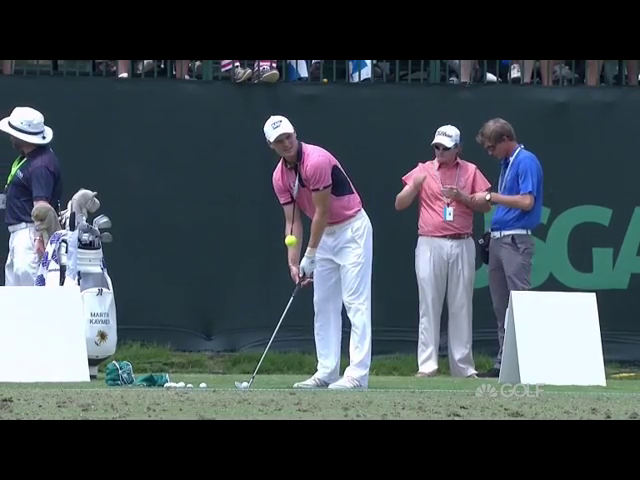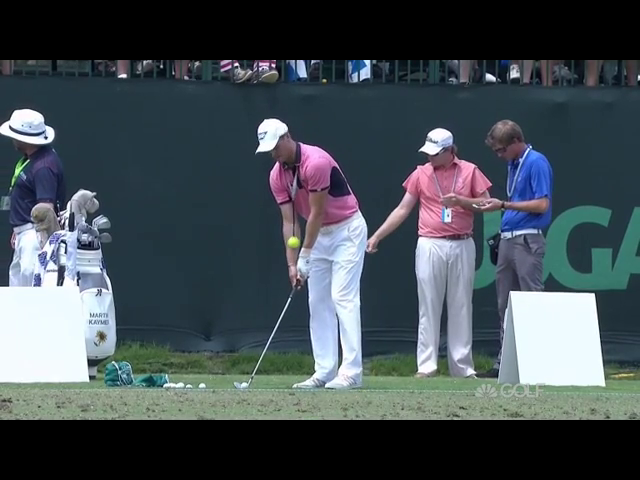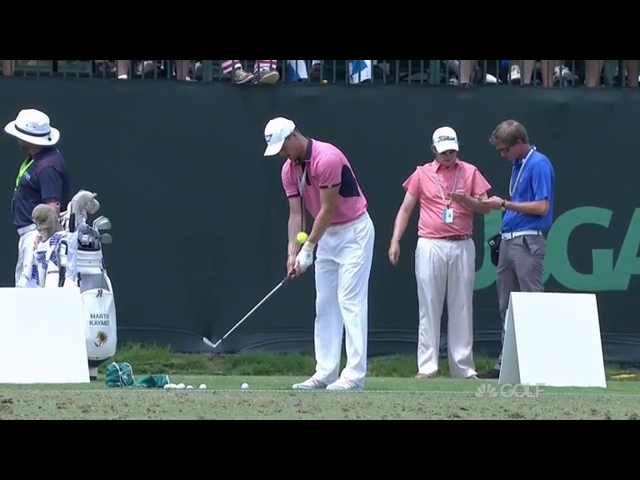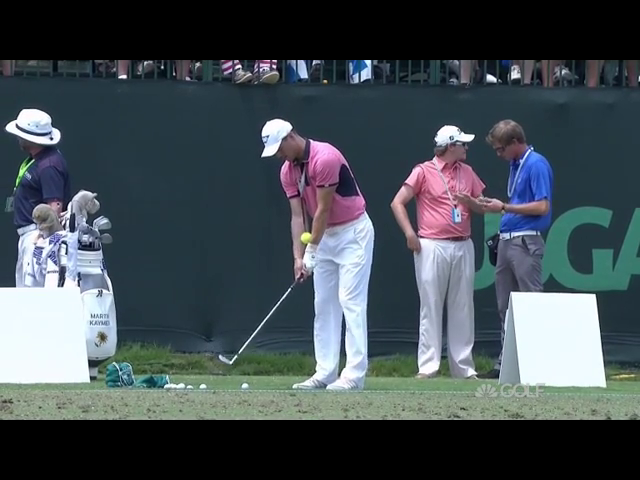
dt=0.7s
person 1, frame 1
left shoulder: (317, 161)
right shoulder: (279, 176)
left elbow: (322, 212)
right elbow: (292, 221)
left wrist: (309, 255)
right wrist: (293, 262)
left hip: (352, 229)
right hip: (326, 234)
left knee: (355, 302)
right knee: (324, 304)
left ankle: (357, 374)
right ankle: (327, 371)
person 1, frame 2
left shoulder: (316, 162)
right shoulder: (276, 176)
left elbow: (317, 213)
right elbow: (289, 221)
left wrist: (304, 256)
right wrist: (292, 263)
left hip: (348, 230)
right hip: (320, 235)
left knee: (344, 298)
right knee: (318, 304)
left ankle: (351, 371)
right ankle: (325, 371)
person 1, frame 3
left shoulder: (328, 158)
right shoulder: (289, 169)
left elbow: (327, 209)
right elbow: (296, 214)
left wrist: (308, 249)
right wrist: (292, 253)
left hip: (354, 231)
right hip: (328, 234)
left knee: (350, 302)
right knee: (325, 305)
left ankle: (354, 374)
right ankle: (326, 372)
person 1, frame 4
left shoulder: (326, 157)
right shoulder: (287, 171)
left elbow: (324, 210)
right elbow: (297, 216)
left wrist: (310, 251)
right wrist: (298, 256)
left hip: (354, 231)
right hip: (327, 235)
left knee: (350, 302)
right knee: (324, 305)
left ankle: (354, 374)
right ankle: (326, 372)
person 2, frame 1
left shoulder: (527, 161)
right shoulder: (507, 163)
left elbow: (527, 202)
left wrist: (490, 197)
left hip: (516, 240)
right hip: (498, 239)
right knee: (501, 305)
right ankle: (504, 362)
person 2, frame 2
left shoulder: (537, 162)
right shoulder: (513, 164)
left elbow: (542, 205)
left wrist: (503, 205)
right wrist: (500, 205)
left hip: (527, 240)
right hip: (507, 239)
right knee: (505, 305)
right ankle: (504, 361)
person 2, frame 3
left shoulder: (539, 164)
right shoulder: (517, 164)
left elbow: (542, 207)
left wrist: (504, 204)
right wrist: (501, 204)
left hip: (527, 241)
right hip: (508, 240)
right knee: (506, 307)
right ankle: (505, 362)
person 2, frame 4
left shoulder: (537, 164)
right shoulder: (515, 164)
left elbow: (543, 207)
left wrist: (504, 207)
right wrist: (499, 207)
left hip: (526, 242)
right hip: (506, 240)
right knee: (506, 307)
right ankle: (506, 362)
person 3, frame 1
left shoulder: (471, 171)
right shoulder: (422, 170)
left elbow: (485, 206)
right elbow: (400, 204)
left wrist: (461, 196)
right wrist: (414, 185)
left hip: (462, 245)
right hip: (430, 245)
left knee: (461, 306)
right knee: (429, 305)
left ankle: (463, 364)
right ankle: (427, 364)
person 3, frame 2
left shoulder: (470, 170)
right shoulder: (420, 173)
left elbow: (486, 203)
right elbow: (403, 209)
left wrist: (461, 200)
right wrist: (377, 235)
left hip: (462, 246)
right hip: (430, 246)
left knee: (461, 306)
right knee: (428, 306)
left ankle: (462, 365)
right ankle: (426, 364)
person 3, frame 3
left shoulder: (470, 172)
right shoulder: (421, 173)
left elbow: (485, 207)
right elbow: (405, 210)
left wrist: (465, 200)
right wrist: (395, 240)
left hip: (462, 247)
right hip: (430, 246)
left knee: (461, 307)
right knee: (429, 307)
left ankle: (463, 366)
right ankle: (427, 365)
person 3, frame 4
left shoulder: (467, 172)
right shoulder: (423, 171)
left elbow: (480, 206)
right elbow: (397, 203)
left wrist: (470, 202)
right wrist: (410, 234)
left hip: (463, 247)
right hip: (432, 247)
left knee: (462, 308)
right knee: (431, 307)
left ankle: (463, 366)
right ankle: (427, 366)
person 4, frame 1
left shoulder: (40, 165)
right shoulder: (28, 157)
left elbow: (41, 205)
left wrist: (41, 237)
left hip: (30, 233)
right hip: (19, 232)
left knee: (29, 281)
person 4, frame 2
left shoulder: (44, 165)
right shoulder: (30, 158)
left elbow: (46, 207)
right wrist: (17, 230)
left hip: (36, 234)
right hip: (25, 233)
left knee: (33, 284)
right knee: (17, 281)
person 4, frame 3
left shoulder: (47, 165)
right shoulder: (34, 158)
left elbow: (53, 207)
left hip: (38, 234)
right hip: (28, 234)
right knee: (22, 282)
person 4, frame 4
left shoulder: (49, 165)
right shoulder: (35, 158)
left elbow: (55, 206)
left hip: (37, 234)
right hip: (27, 234)
right knee: (23, 286)
